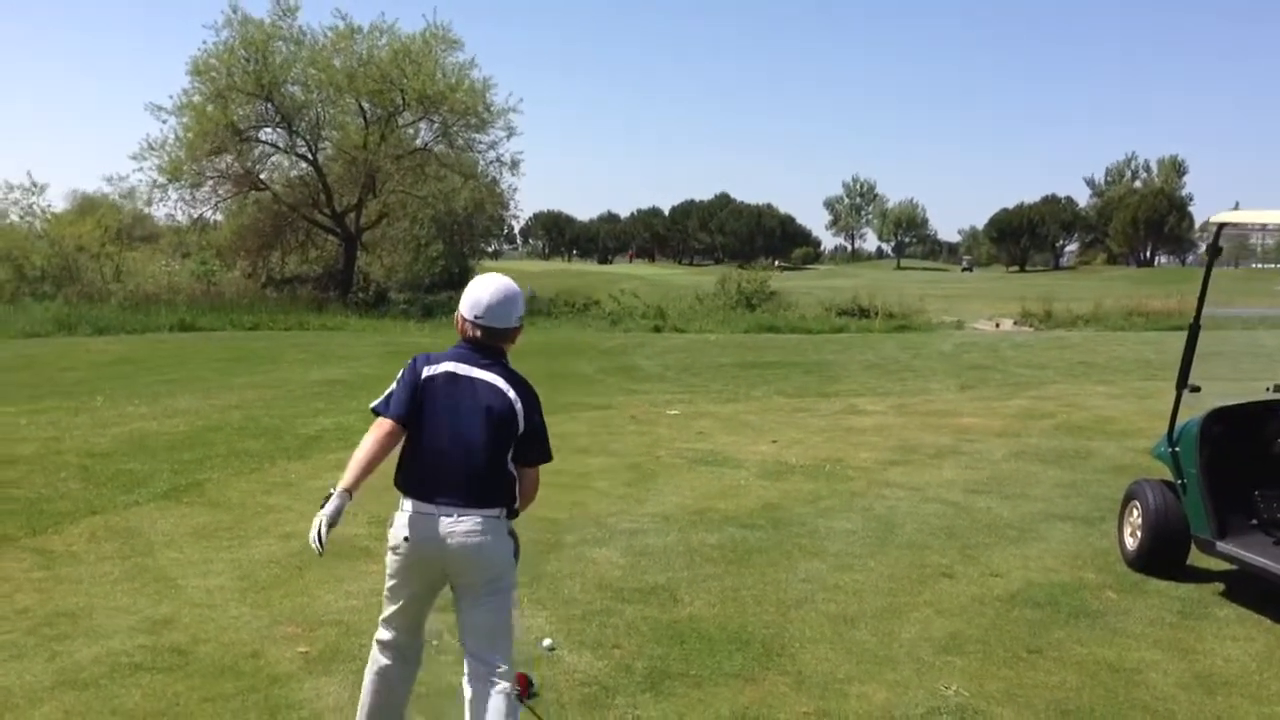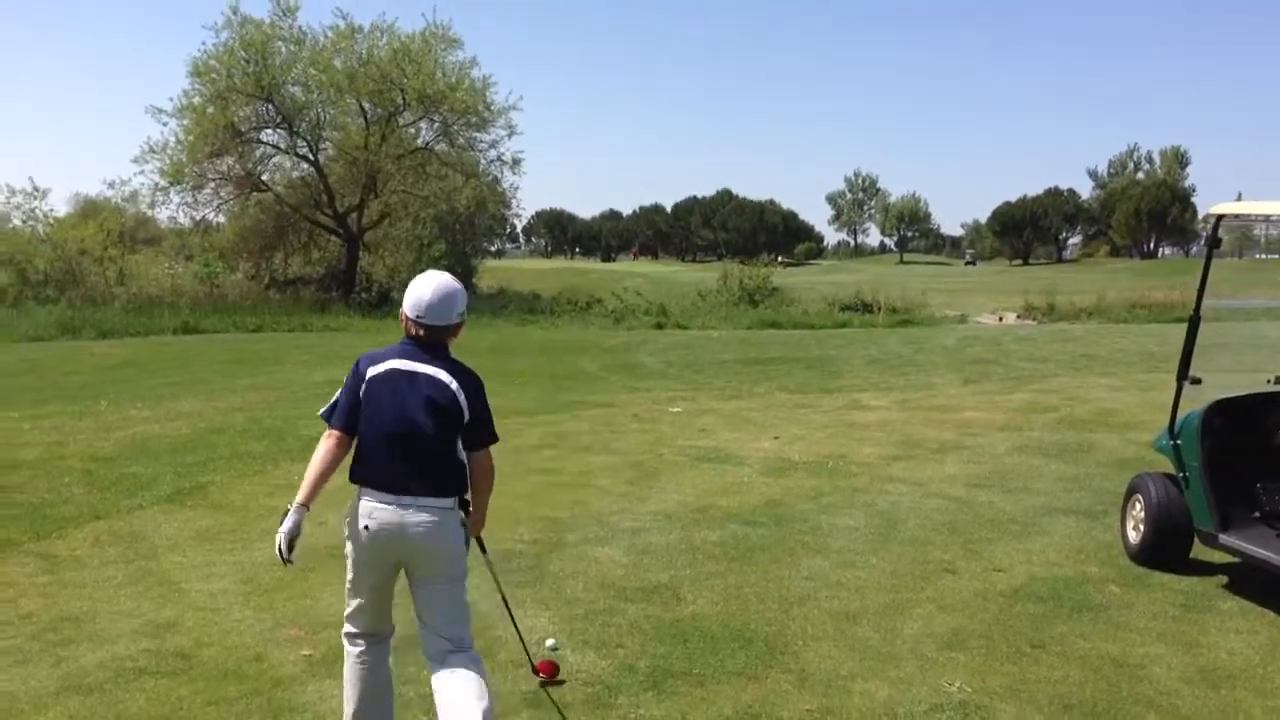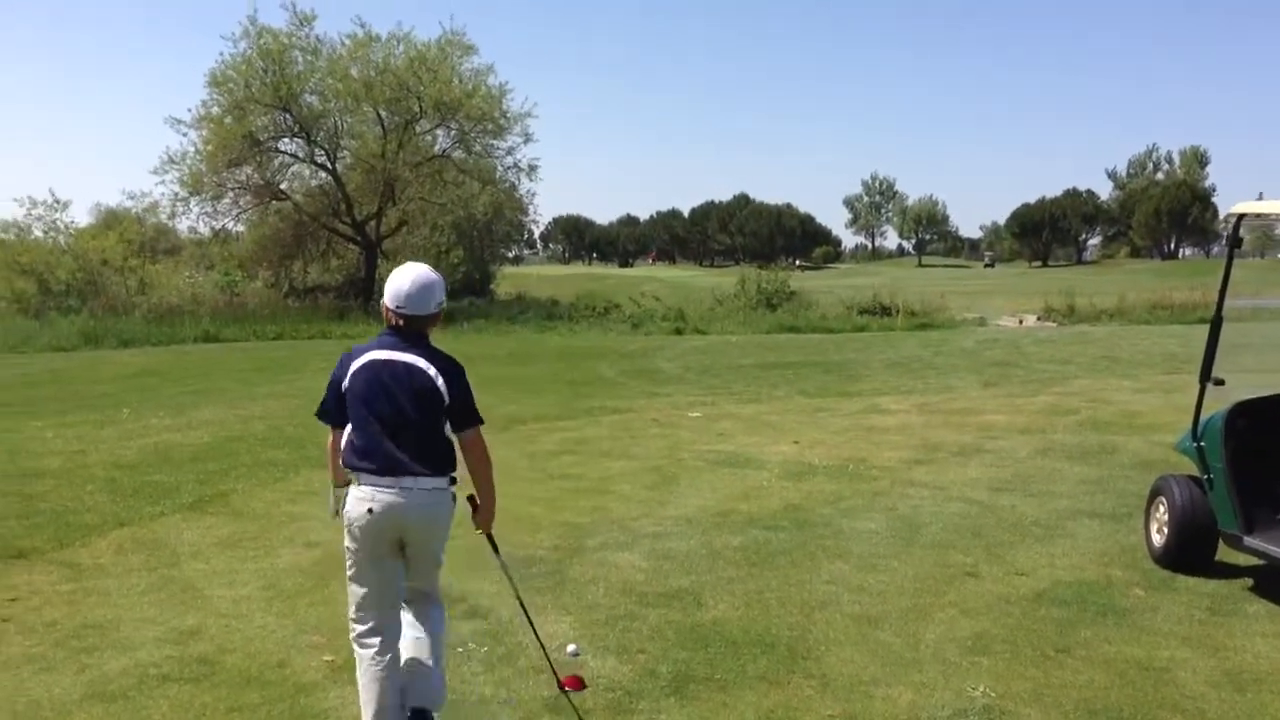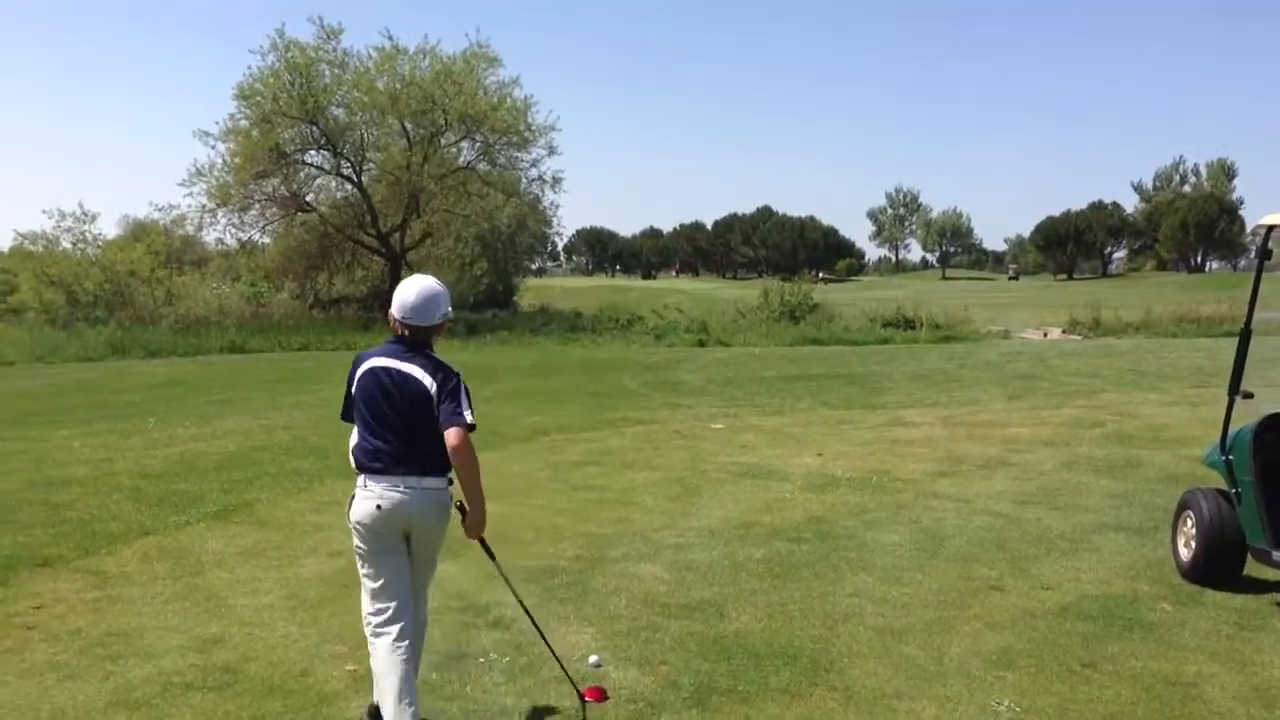
dt=0.2s
person 1, frame 1
left shoulder: (424, 368)
right shoulder: (518, 393)
left elbow: (384, 432)
right elbow: (528, 485)
left wrist: (341, 494)
left hip: (418, 526)
right hip: (483, 534)
left knee: (395, 642)
right knee: (490, 670)
person 1, frame 2
left shoulder: (367, 369)
right shoulder: (463, 383)
left elbow: (335, 444)
right elbow: (480, 465)
left wrist: (299, 509)
right wrist: (477, 514)
left hip: (374, 515)
right hip: (438, 520)
left knee: (366, 633)
right knee: (452, 647)
person 1, frame 3
left shoulder: (353, 361)
right shoulder: (446, 370)
left elbow: (336, 437)
right elbow: (472, 444)
left wrist: (339, 490)
right wrist: (487, 501)
left hip: (369, 498)
right hip: (430, 500)
left knee: (373, 625)
right knee: (423, 602)
person 1, frame 4
left shoulder: (363, 365)
right shoulder: (443, 377)
right elbow: (457, 443)
right wrist: (477, 507)
left hip: (375, 496)
right hip: (430, 498)
left knee: (384, 616)
right knee: (411, 601)
